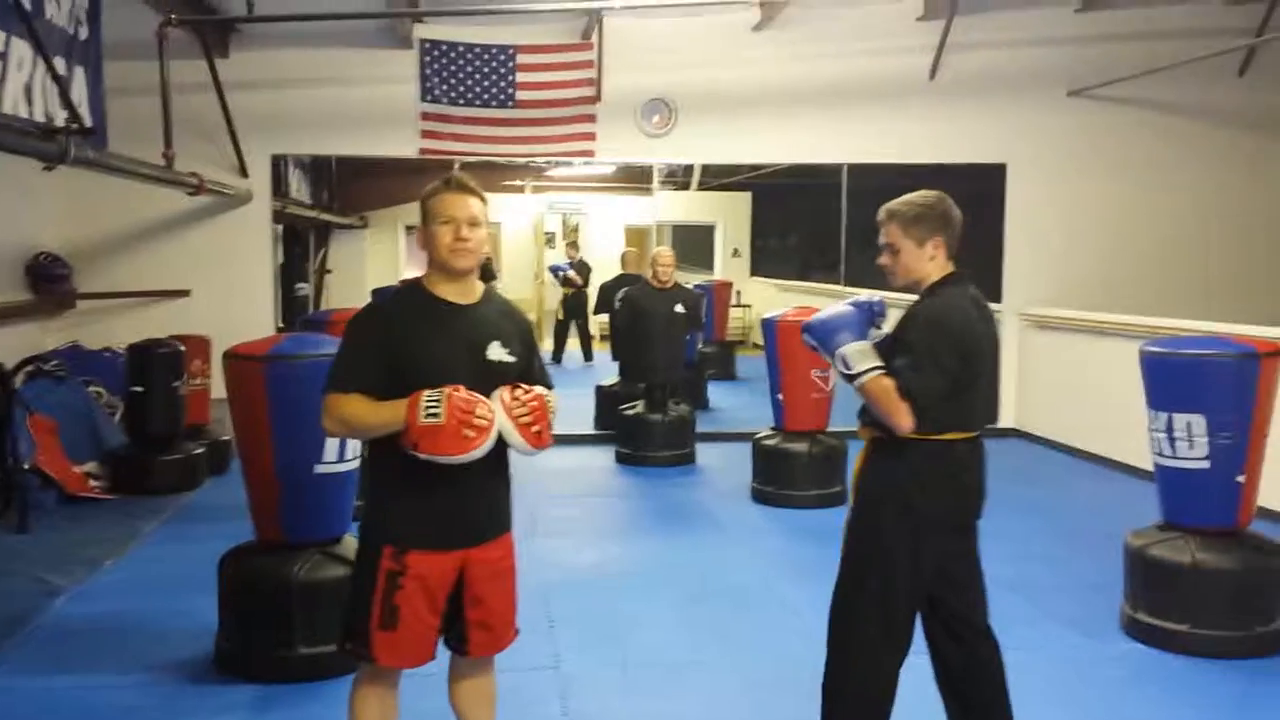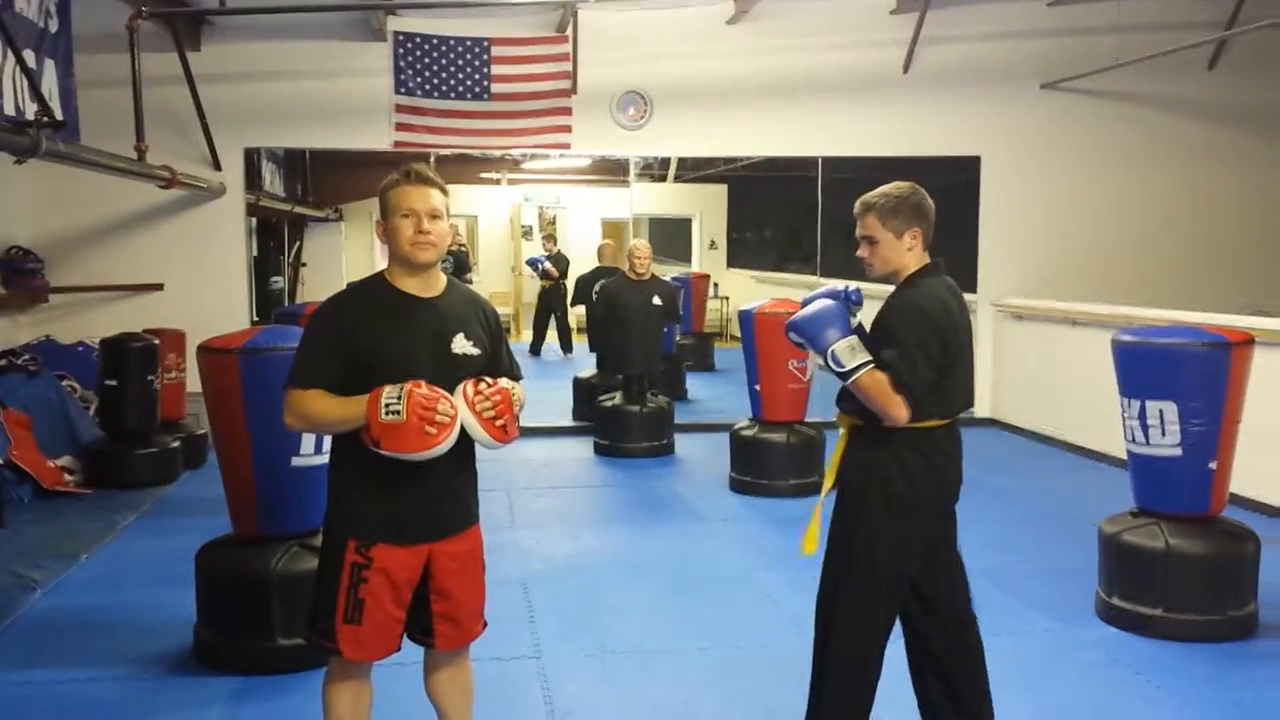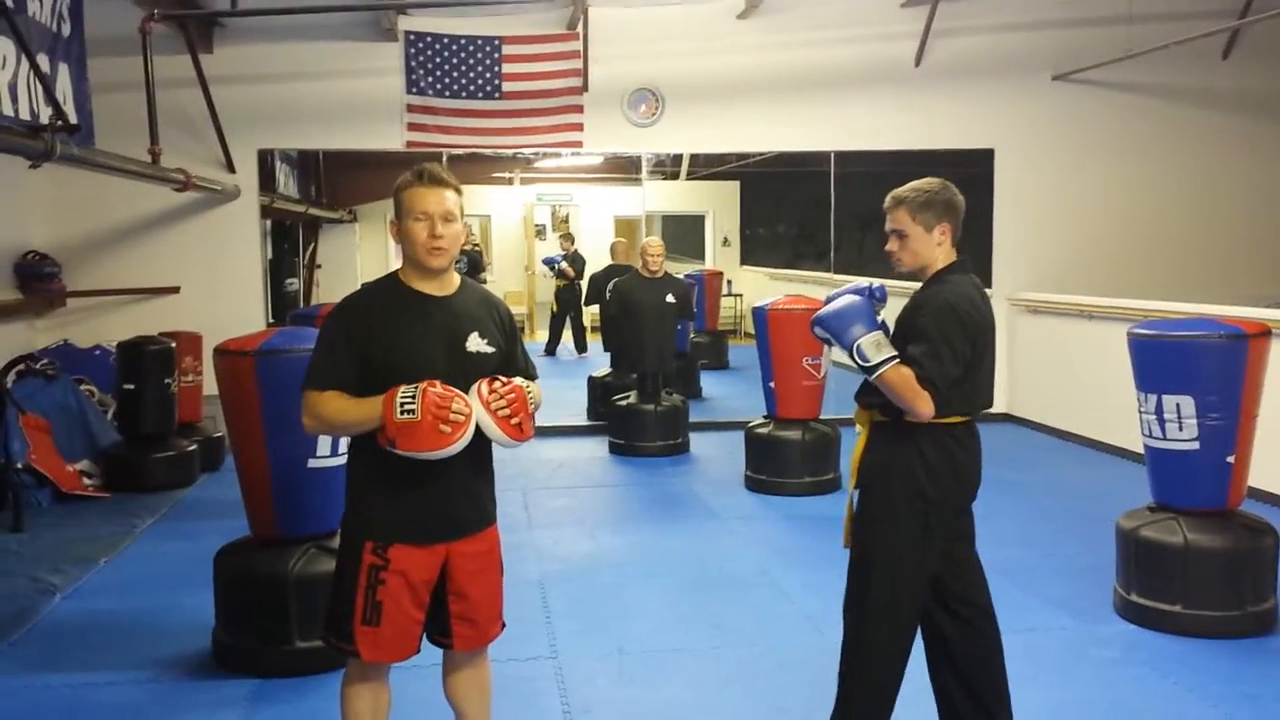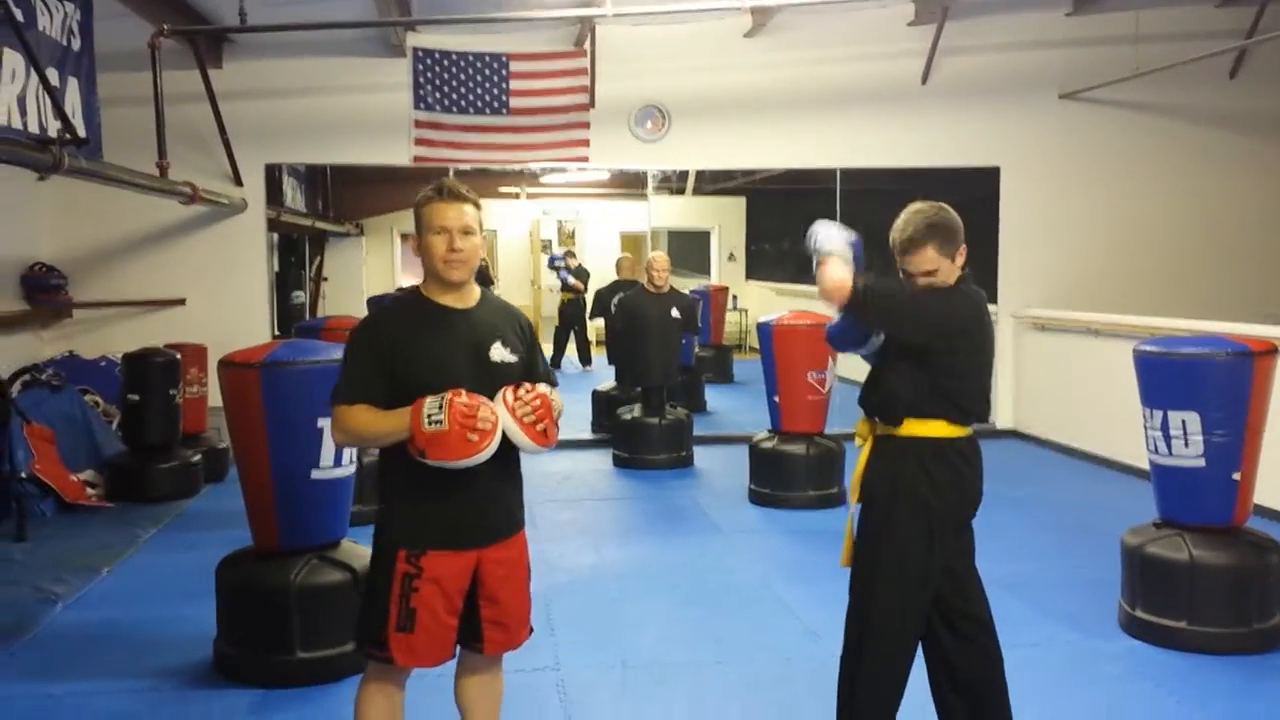
dt=0.5s
person 1, frame 1
left shoulder: (509, 319)
right shoulder: (384, 317)
left elbow: (540, 398)
right elbow: (337, 415)
left wrist: (538, 409)
right wrist: (413, 411)
left hip: (487, 524)
right hip: (406, 528)
left knee: (478, 652)
right knee: (383, 662)
person 1, frame 2
left shoulder: (476, 310)
right shoulder: (345, 312)
left elbow: (509, 389)
right elbow: (298, 409)
left wrist: (508, 402)
right wrist: (374, 406)
left hip: (455, 516)
right hip: (370, 522)
left knee: (452, 644)
right knee: (353, 654)
person 1, frame 3
left shoulder: (490, 309)
right shoulder: (360, 312)
left elbow: (526, 390)
right elbow: (315, 412)
left wrist: (522, 401)
right wrist: (388, 407)
left hip: (472, 518)
right hip: (388, 524)
left knee: (471, 643)
right knee: (371, 656)
person 1, frame 4
left shoulder: (510, 320)
right shoulder: (385, 326)
left elbow: (546, 399)
right elbow: (345, 426)
left wrist: (543, 410)
right wrist: (417, 418)
left hip: (500, 525)
right hip: (418, 533)
left knee: (485, 651)
right knee: (391, 664)
person 2, frame 1
left shoulder: (936, 317)
right shoulder: (966, 306)
left elbow: (903, 414)
left wrist: (852, 350)
right wrist: (871, 340)
left hip: (913, 483)
right hip: (948, 478)
left knee: (867, 623)
right knee: (959, 618)
person 2, frame 2
left shoulder: (916, 306)
right shoulder: (936, 293)
left elbow: (895, 406)
left wrist: (838, 346)
right wrist: (848, 328)
left hip: (894, 472)
right hip: (924, 466)
left knee: (853, 608)
right knee: (936, 602)
person 2, frame 3
left shoulder: (944, 303)
right shoulder: (957, 292)
left elbow: (920, 401)
left wrist: (864, 341)
right wrist: (871, 326)
left hip: (915, 465)
right hip: (938, 462)
left knee: (879, 606)
right knee: (953, 597)
person 2, frame 4
left shoulder: (951, 310)
right shoulder: (955, 308)
left elbow: (838, 289)
right elbow: (912, 369)
left wrist: (831, 244)
left hip: (917, 474)
right hip: (935, 468)
left knee: (882, 615)
right knee: (954, 607)
